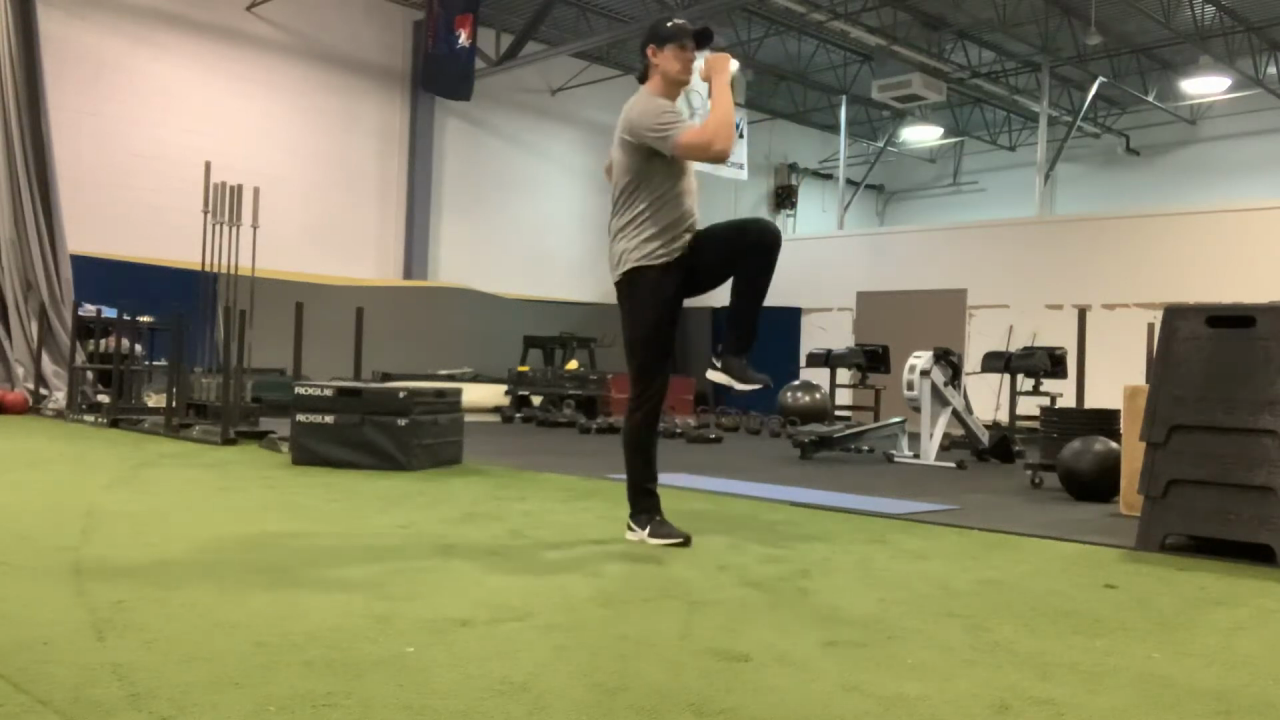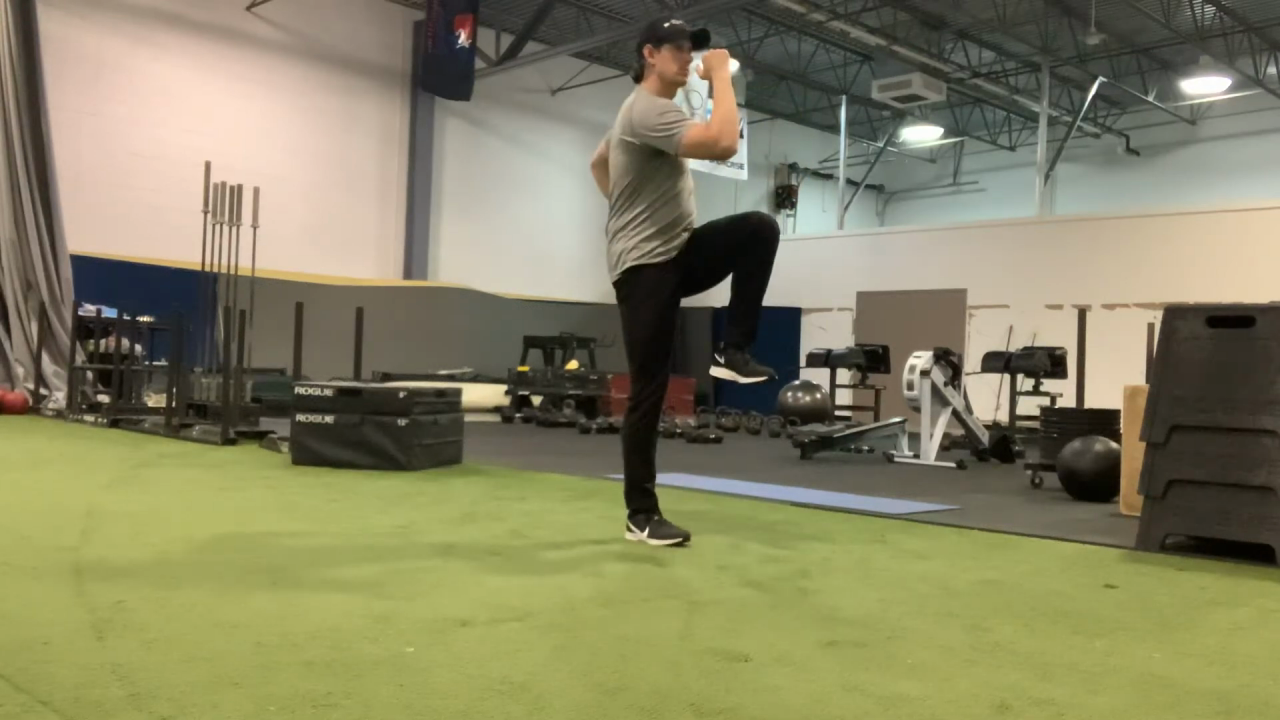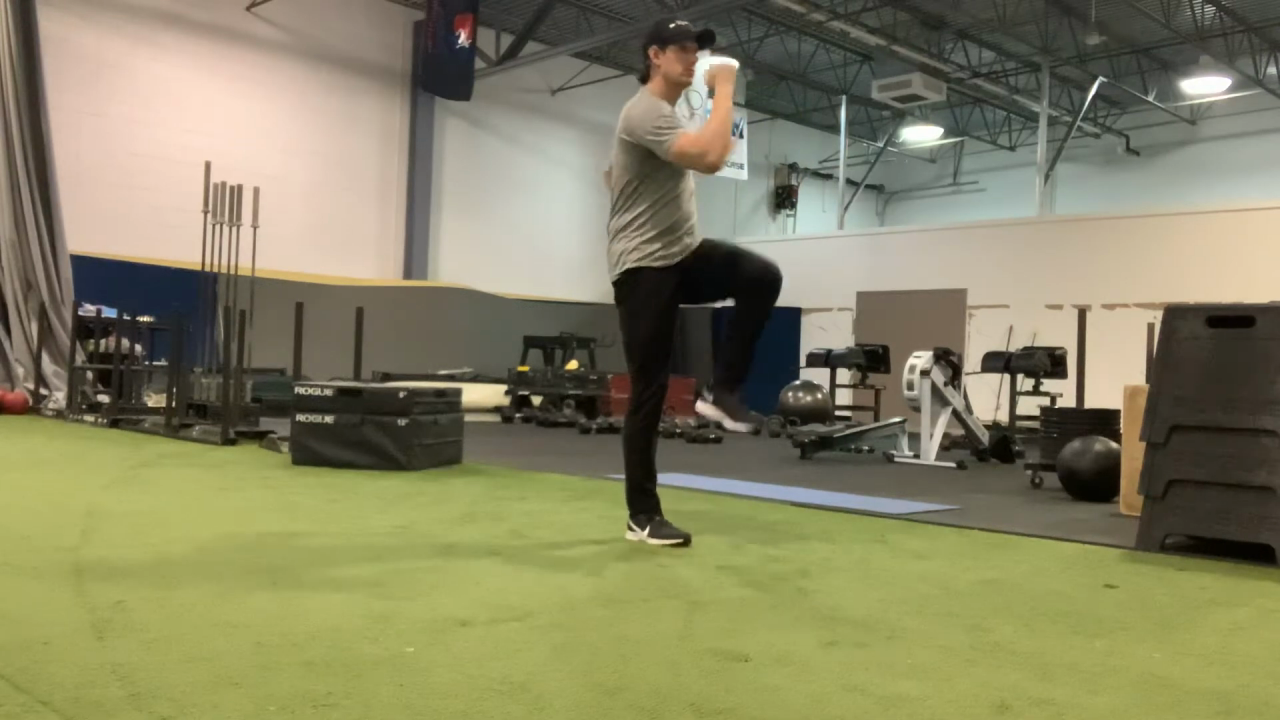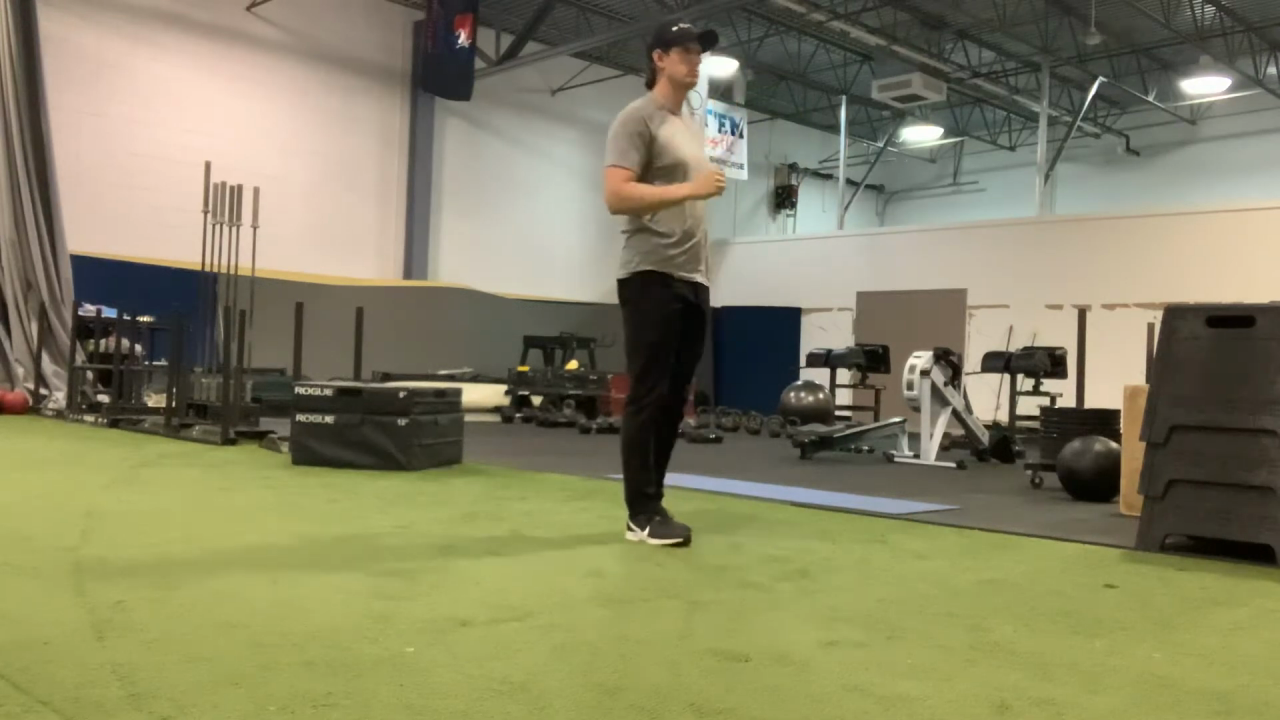
dt=0.4s
person 1, frame 1
left shoulder: (664, 111)
right shoulder: (646, 110)
left elbow: (611, 168)
right elbow: (717, 148)
right wrist: (721, 81)
left hip: (684, 251)
right hip: (645, 265)
left knee: (763, 237)
right knee: (649, 392)
left ankle: (731, 358)
right ankle: (643, 515)
person 1, frame 2
left shoulder: (650, 109)
right shoulder: (648, 110)
left elbow: (598, 162)
right elbow: (723, 144)
right wrist: (721, 76)
left hip: (680, 251)
right hip: (644, 264)
left knee: (760, 229)
right knee: (648, 392)
left ankle: (734, 351)
right ankle: (641, 514)
person 1, frame 3
left shoulder: (661, 112)
right shoulder: (645, 111)
left elbow: (611, 171)
right elbow: (711, 157)
right wrist: (724, 90)
left hip: (684, 257)
right hip: (644, 267)
left knee: (763, 277)
right knee: (650, 393)
left ankle: (722, 389)
right ankle: (643, 515)
person 1, frame 4
left shoulder: (692, 126)
right shoulder: (637, 118)
right elbow: (617, 197)
right wrist: (692, 188)
left hip: (692, 278)
right hip: (651, 276)
left knee: (674, 399)
right knee: (648, 397)
left ankle: (651, 499)
right ankle: (642, 513)
